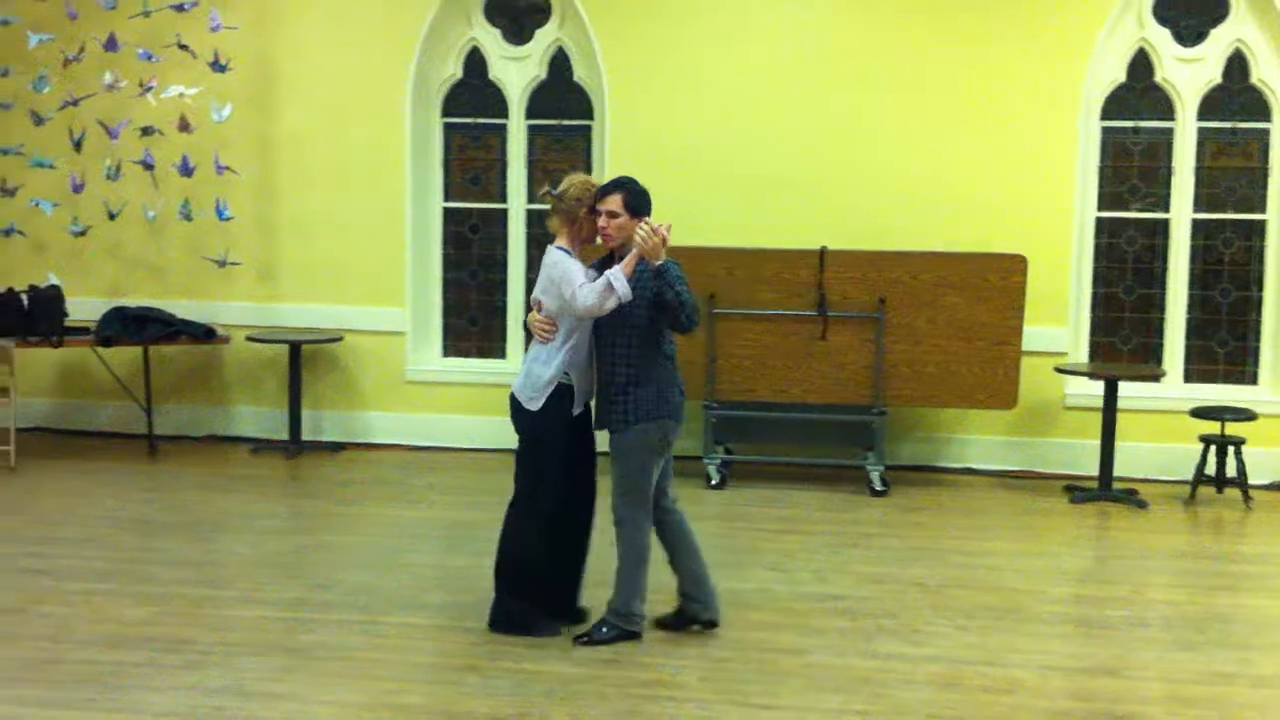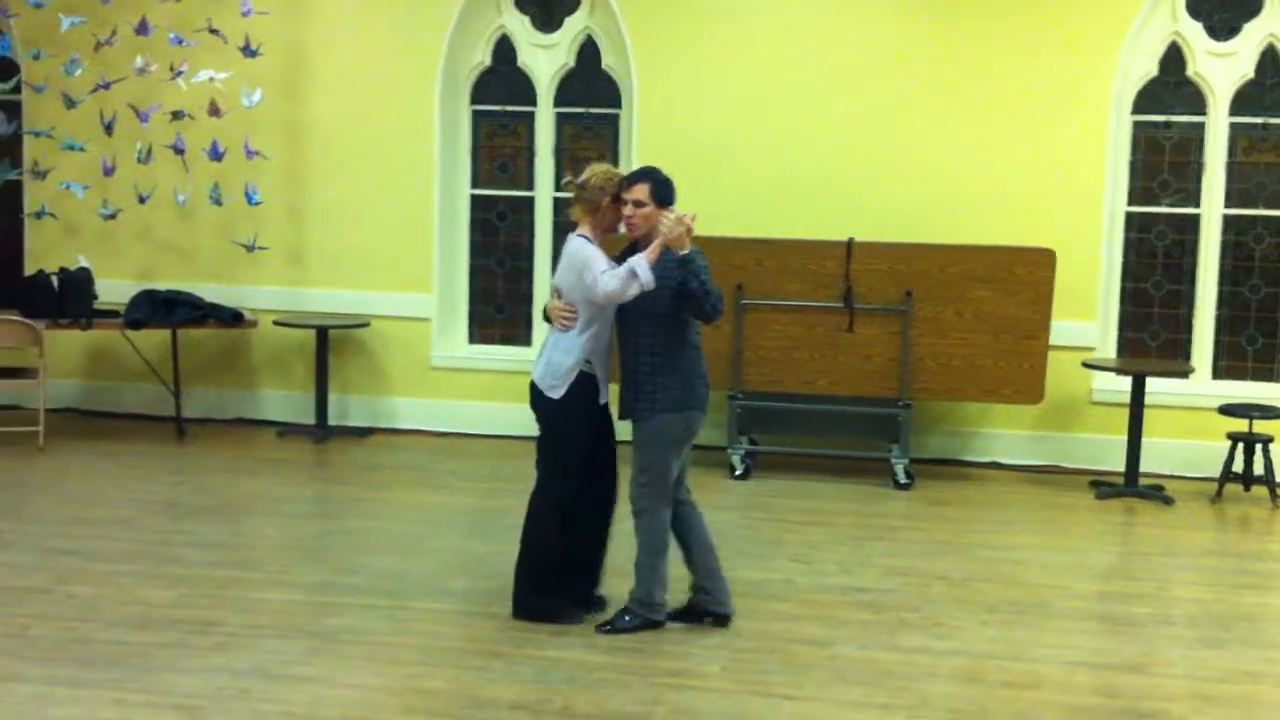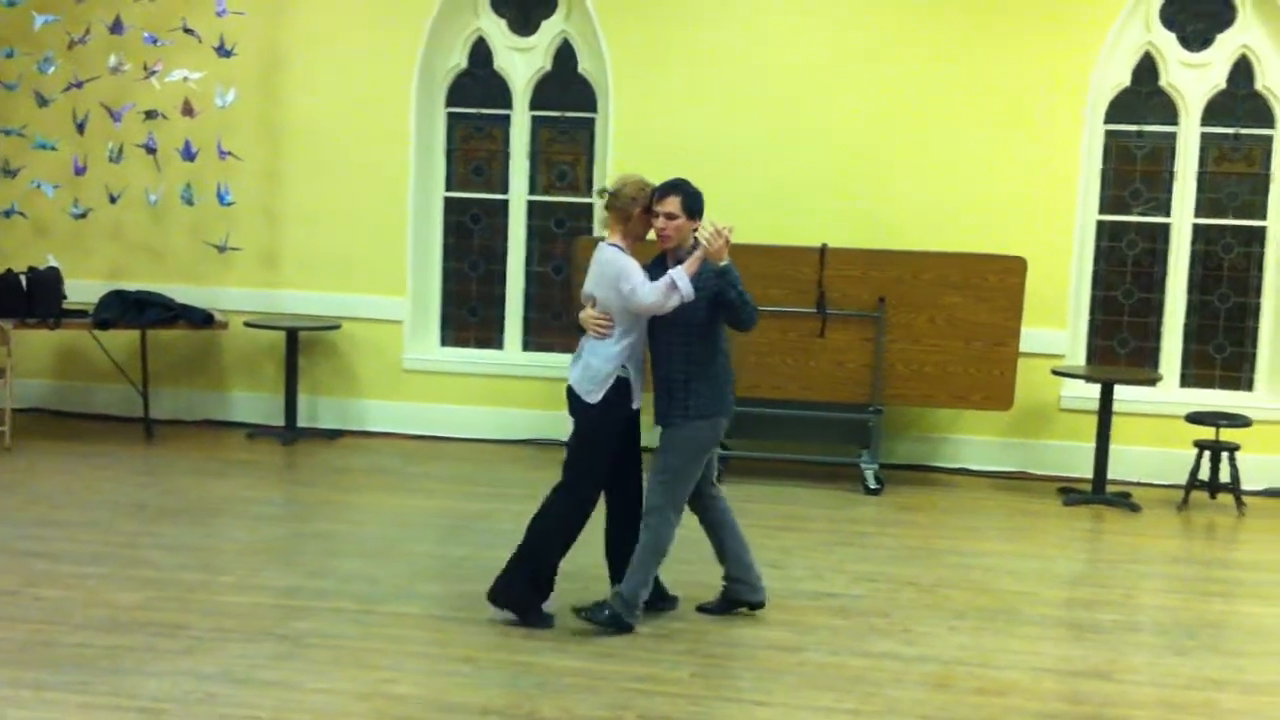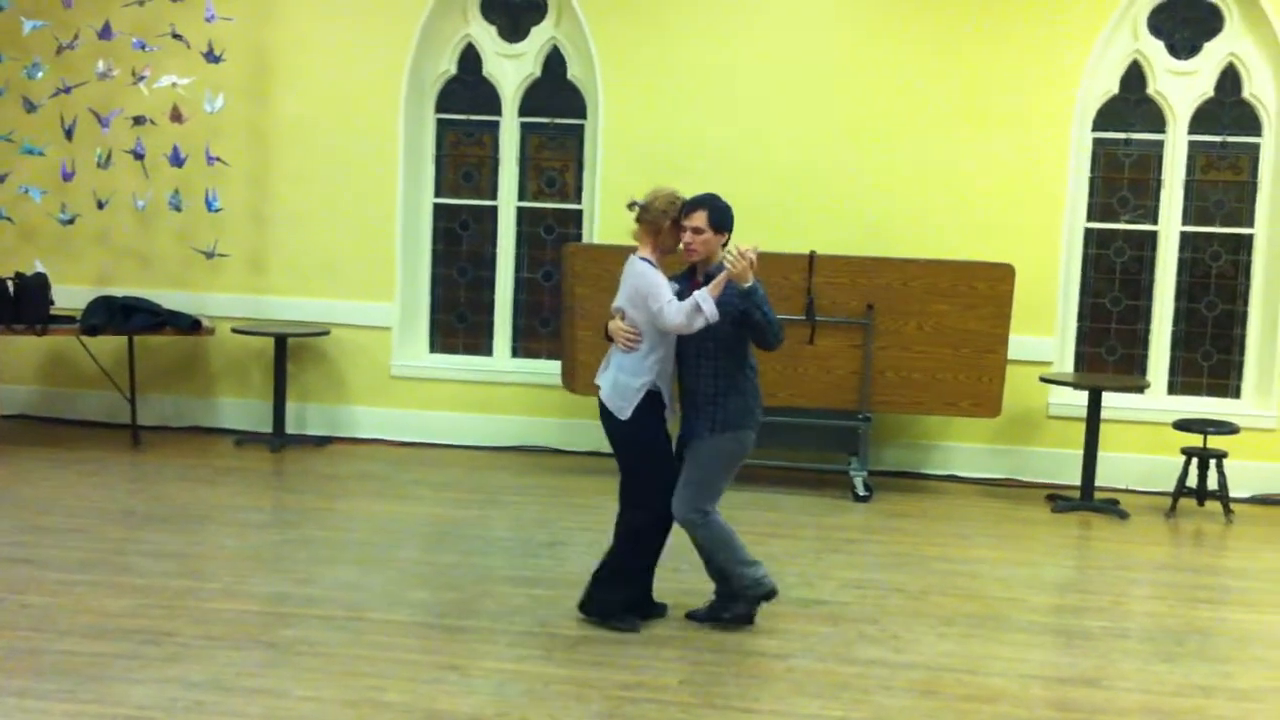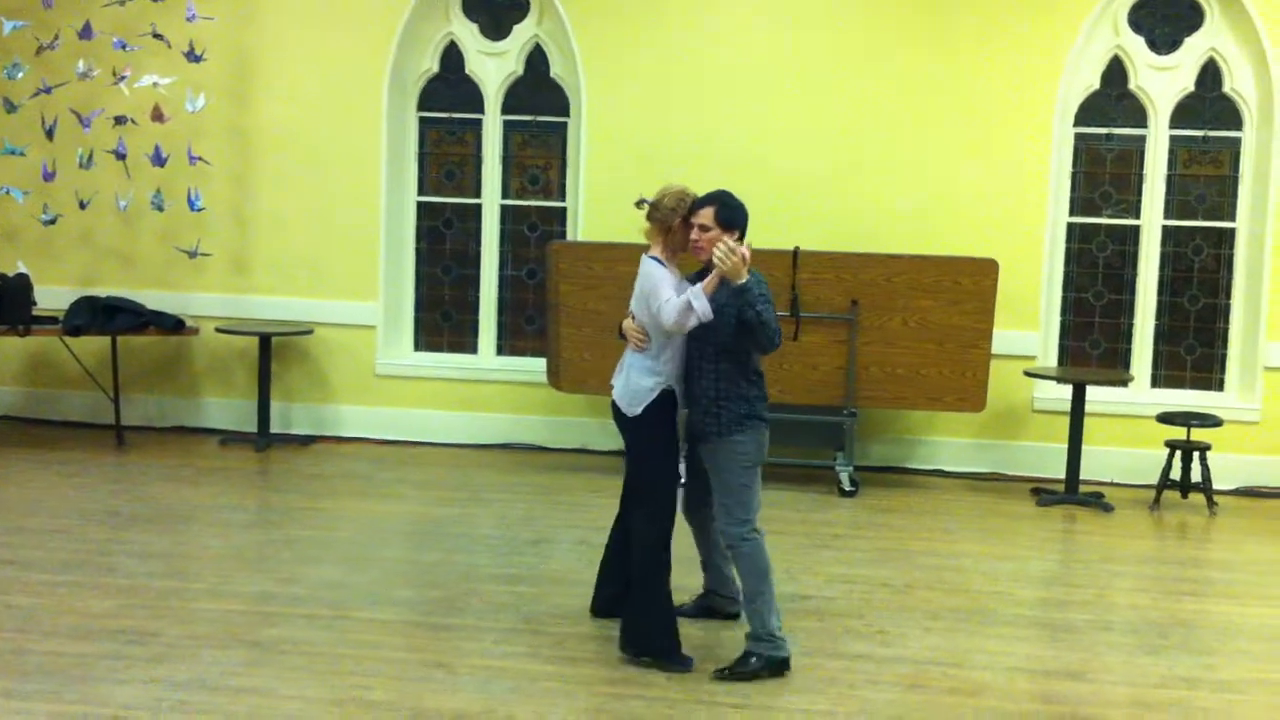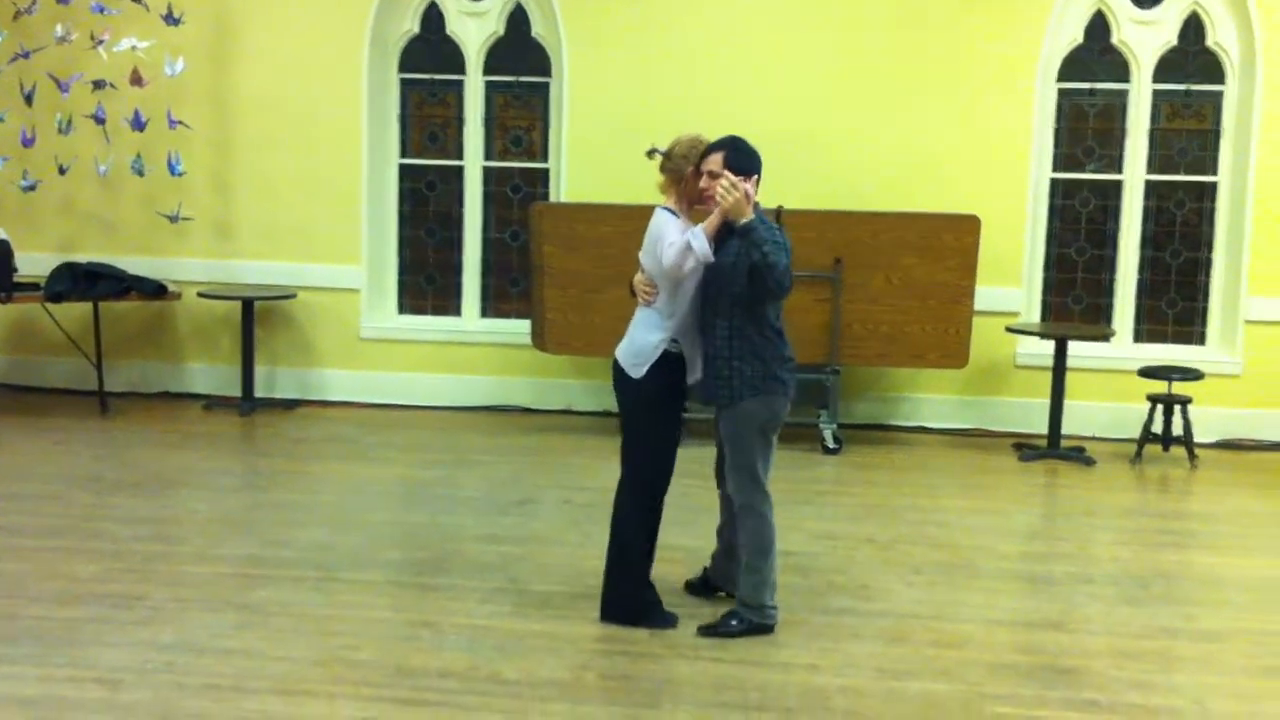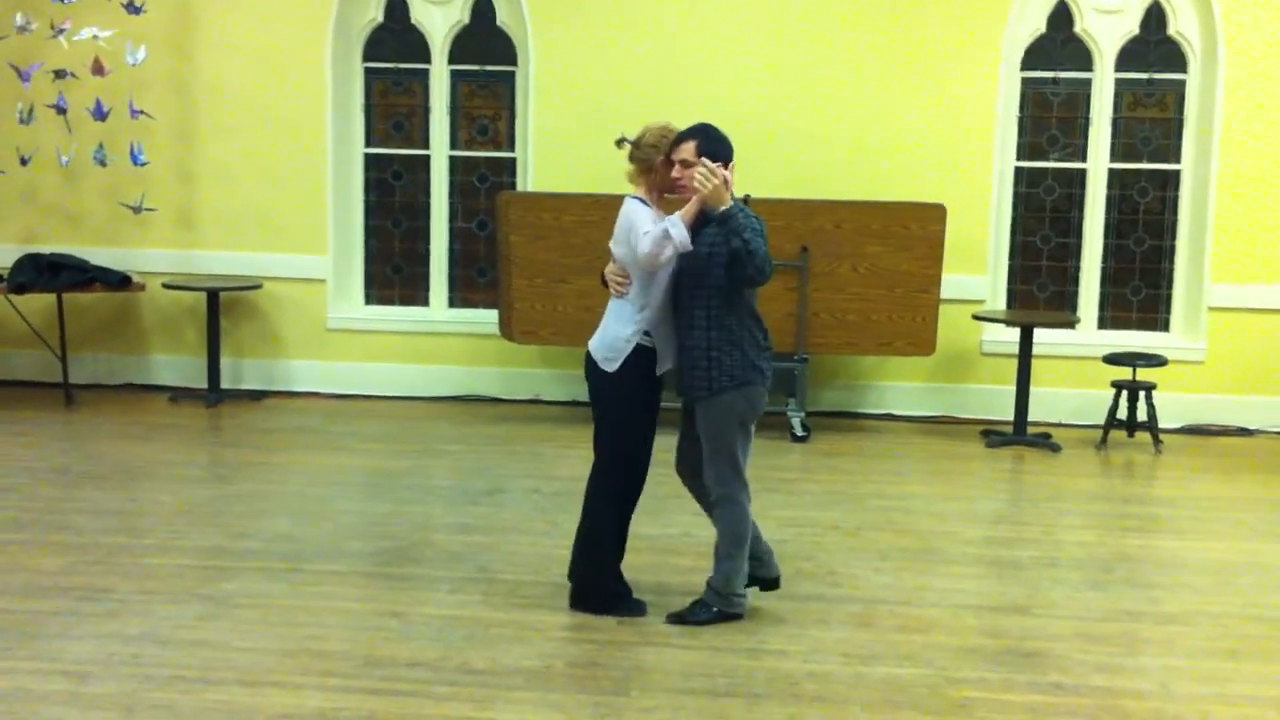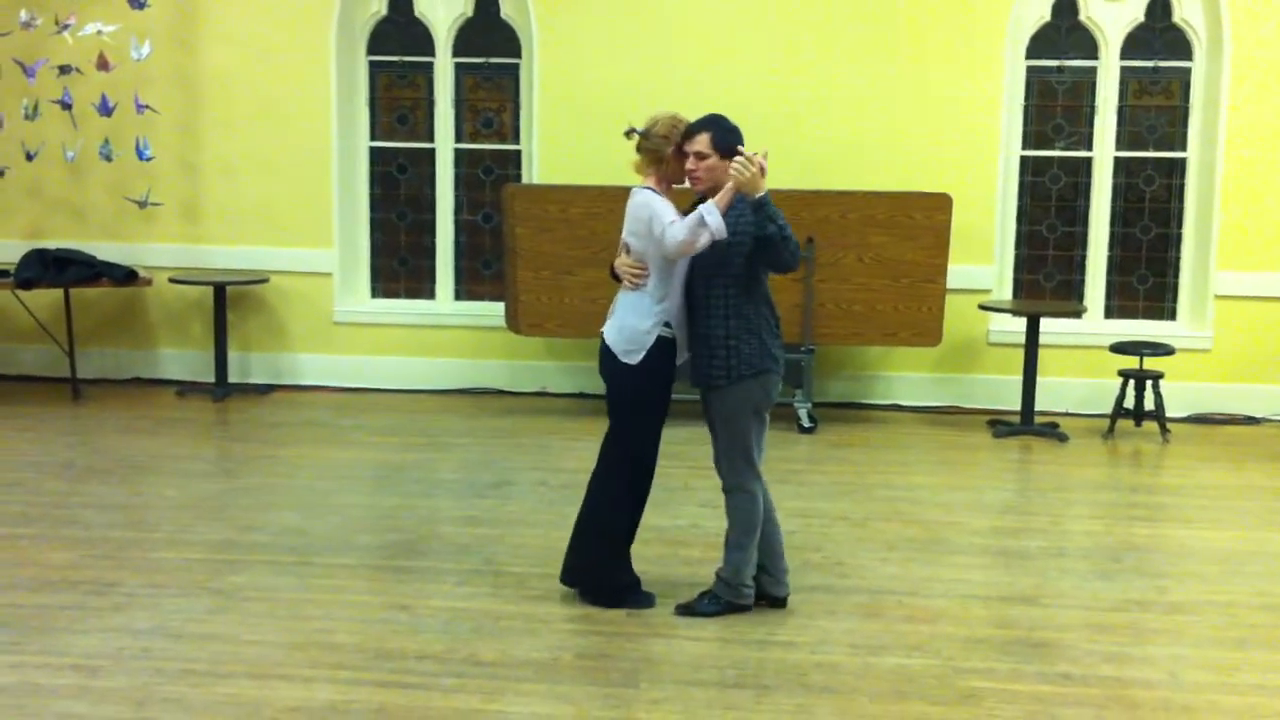
dt=0.5s
person 1, frame 1
left shoulder: (658, 272)
right shoulder: (599, 272)
left elbow: (688, 322)
left wrist: (658, 262)
right wrist: (536, 319)
left hip: (648, 408)
right hip: (627, 408)
left knee: (631, 512)
right knee: (661, 507)
left ankle: (625, 617)
right ankle: (700, 603)
person 1, frame 2
left shoulder: (681, 261)
right shoulder: (623, 263)
left elbow: (710, 310)
right elbow: (587, 304)
left wrist: (683, 252)
right wrist: (555, 307)
left hip: (673, 399)
right hip: (648, 398)
left knee: (650, 499)
right knee: (675, 497)
left ankle: (648, 606)
right ankle: (711, 596)
person 1, frame 3
left shoulder: (711, 271)
right shoulder: (651, 273)
left elbow: (746, 321)
right elbow: (617, 311)
left wrist: (722, 265)
right wrist: (587, 315)
left hip: (702, 406)
right hip: (679, 405)
left knee: (661, 503)
right knee: (704, 496)
left ankle: (625, 606)
right ankle: (746, 587)
person 1, frame 4
left shoulder: (738, 288)
right shoulder: (678, 286)
left elbow: (771, 340)
right elbow: (642, 320)
left wrist: (747, 285)
right wrist: (615, 326)
left hip: (729, 419)
right hip: (697, 417)
left knee: (690, 509)
right knee: (697, 509)
left ankle: (753, 582)
right ankle: (733, 597)
person 1, frame 5
left shoulder: (748, 286)
right shoulder: (698, 283)
left elbow: (768, 341)
left wrist: (740, 281)
right wrist: (631, 325)
left hip: (738, 427)
right hip: (704, 423)
left knee: (739, 530)
right knee: (698, 511)
left ankle: (769, 646)
right ankle: (721, 596)
person 1, frame 6
left shoulder: (763, 235)
right shoulder: (718, 235)
left elbow: (778, 284)
left wrist: (746, 220)
right wrist: (643, 281)
left hip: (757, 385)
right hip: (731, 382)
left knee: (749, 494)
right knee: (730, 484)
left ankle: (757, 608)
right ankle: (725, 572)
person 1, frame 7
left shoulder: (738, 222)
right shoulder: (690, 225)
left elbow: (758, 272)
left wrist: (724, 208)
right wrist: (615, 271)
left hip: (733, 375)
right hip: (701, 374)
left knee: (724, 485)
right knee: (694, 472)
left ankle: (726, 596)
right ankle: (758, 563)
person 1, frame 8
left shoulder: (749, 214)
right shoulder: (694, 216)
left elbow: (788, 259)
right elbow: (658, 264)
left wrist: (759, 195)
right wrist: (623, 263)
left hip: (747, 364)
right hip: (714, 365)
left knee: (739, 476)
right knee: (739, 474)
left ankle: (735, 587)
right ankle: (771, 581)
person 2, frame 1
left shoulder: (568, 261)
right shoulder: (561, 263)
right elbow: (588, 303)
right wrist: (635, 257)
left hip: (569, 399)
right hip: (545, 400)
left knee: (575, 498)
right knee: (535, 501)
left ankle: (554, 599)
right ankle: (512, 610)
person 2, frame 2
left shoulder: (586, 249)
right shoulder: (583, 252)
right elbow: (611, 290)
right wrist: (661, 244)
left hip: (583, 385)
right hip: (565, 387)
left knee: (597, 486)
right knee: (558, 489)
left ankle: (574, 588)
right ankle: (536, 597)
person 2, frame 3
left shoulder: (611, 256)
right shoulder: (616, 261)
right elbow: (651, 300)
right wrist: (697, 258)
left hip: (611, 389)
right hip: (602, 392)
left knee: (626, 491)
right knee: (577, 491)
right ankle: (519, 589)
person 2, frame 4
left shoulder: (642, 268)
right shoulder: (646, 275)
right elbow: (677, 319)
right wrist: (724, 278)
left hip: (632, 398)
right hip: (633, 402)
left knee: (645, 500)
right knee: (655, 502)
left ankle: (631, 597)
right ankle: (605, 598)
person 2, frame 5
left shoulder: (662, 269)
right shoulder: (656, 272)
right elbow: (675, 318)
right wrist: (717, 277)
left hip: (649, 401)
right hip: (647, 403)
left knee: (641, 502)
right knee: (655, 513)
left ankle: (613, 596)
right ankle: (649, 637)
person 2, frame 6
left shoulder: (677, 221)
right shoulder: (667, 222)
right elbow: (677, 262)
right wrist: (722, 214)
left hip: (663, 364)
right hip: (647, 366)
left knee: (652, 476)
right knee: (643, 479)
left ankle: (630, 589)
right ankle: (628, 601)
person 2, frame 7
left shoulder: (646, 211)
right shoulder: (638, 214)
right elbow: (653, 252)
right wrist: (699, 200)
left hip: (637, 358)
right hip: (623, 361)
left knee: (624, 470)
right knee: (616, 472)
left ankle: (593, 575)
right ankle: (598, 589)
person 2, frame 8
left shoulder: (647, 201)
right shoulder: (651, 204)
right elbow: (682, 240)
right wrist: (732, 188)
left hip: (635, 347)
right hip: (640, 351)
left knee: (622, 460)
right knee: (630, 464)
left ankle: (588, 568)
right ankle: (607, 581)
